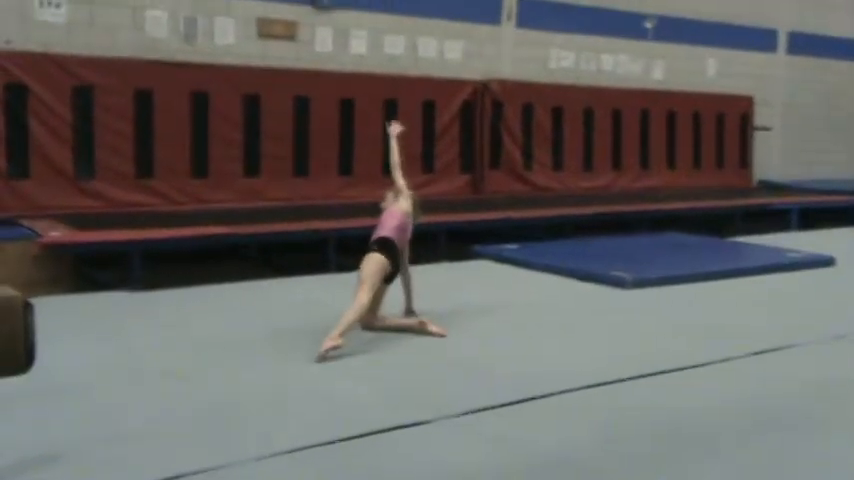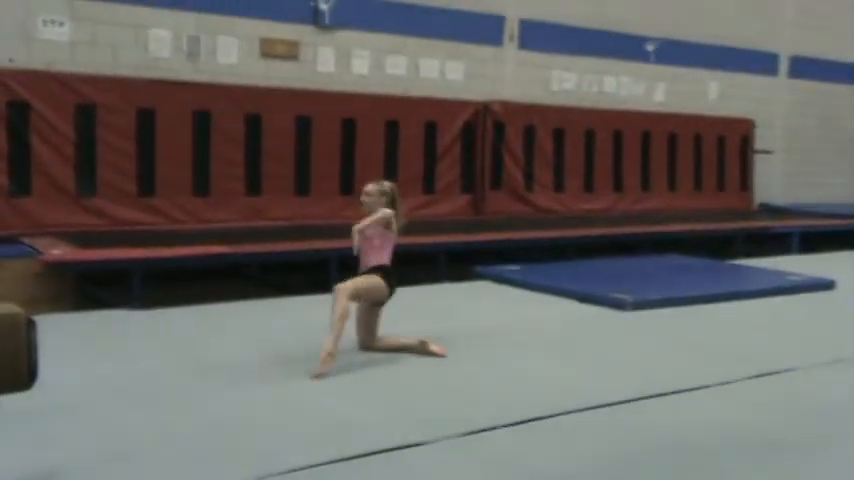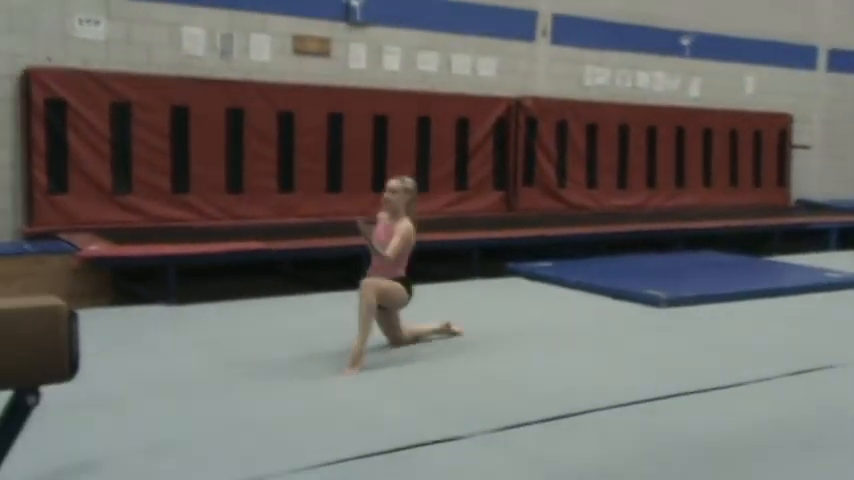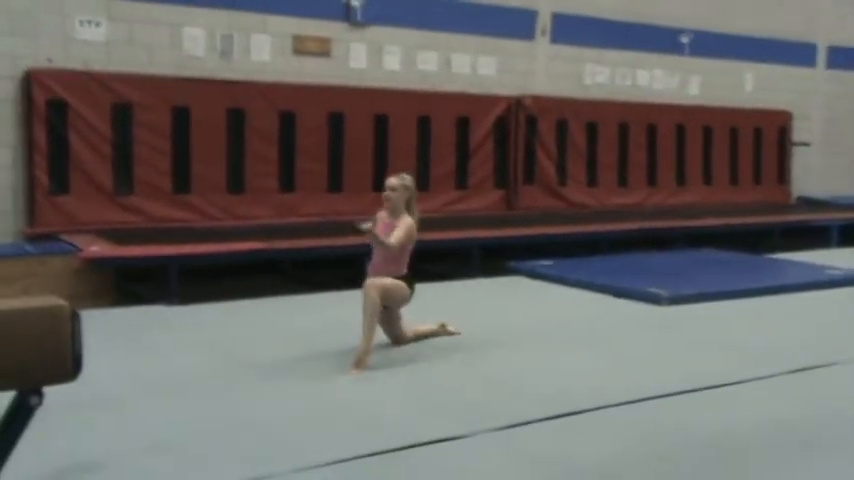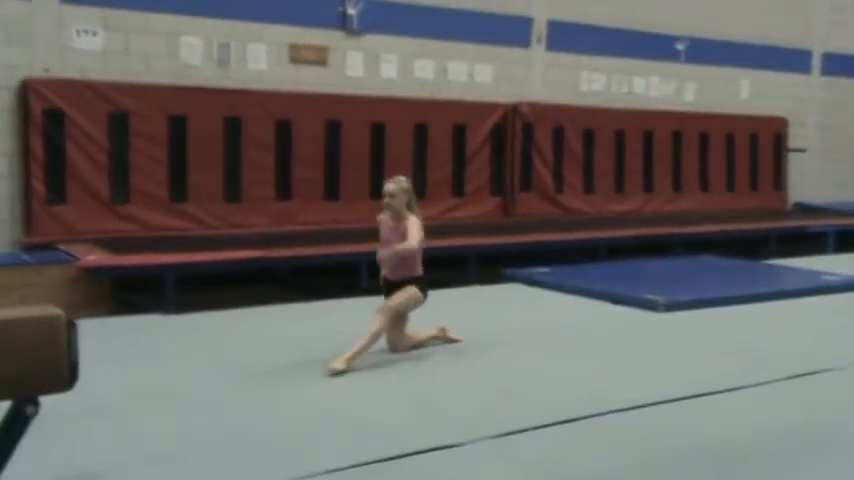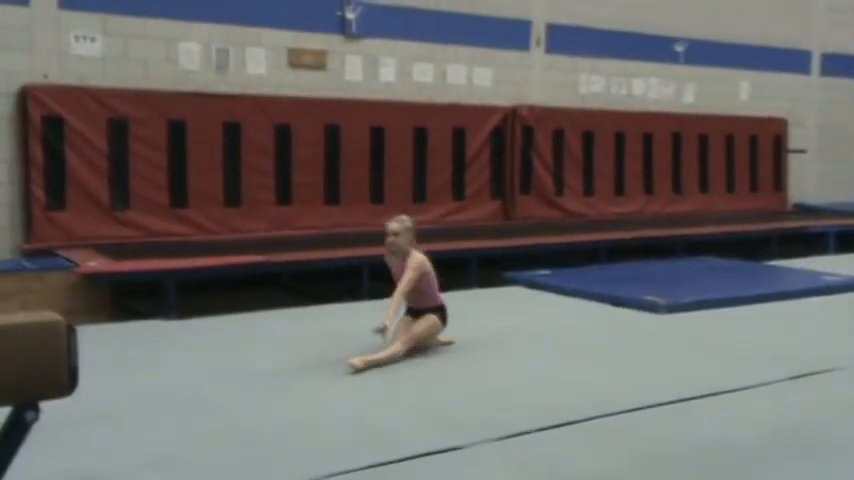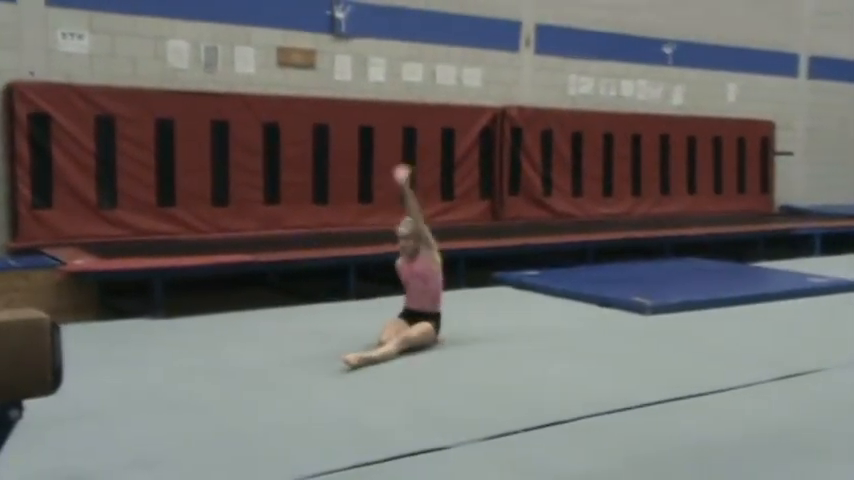
dt=0.3s
person 1, frame 1
left shoulder: (403, 198)
right shoulder: (403, 229)
left elbow: (396, 167)
right elbow: (404, 268)
left wrist: (393, 136)
right wrist: (409, 306)
left hip: (383, 250)
right hip: (390, 258)
left knee: (364, 293)
right knee: (367, 320)
left ankle: (336, 336)
right ankle: (417, 324)
person 1, frame 2
left shoulder: (387, 217)
right shoulder: (371, 223)
left elbow: (385, 211)
left wrist: (359, 227)
left hip: (380, 277)
right hip: (372, 277)
left knee: (340, 290)
right knee: (366, 342)
left ankle: (329, 352)
right ankle: (418, 344)
person 1, frame 3
left shoulder: (405, 227)
right shoulder: (381, 217)
left elbow: (388, 257)
left wrist: (368, 236)
left hip: (398, 288)
right hip: (380, 291)
left knee: (367, 285)
right knee: (397, 338)
left ankle: (358, 353)
right ankle: (440, 328)
person 1, frame 4
left shoulder: (407, 223)
right shoulder: (380, 216)
left elbow: (391, 245)
left wrist: (372, 232)
left hip: (400, 285)
right hip: (383, 286)
left knee: (371, 285)
right knee: (398, 337)
left ankle: (363, 354)
right ankle: (438, 329)
person 1, frame 5
left shoulder: (412, 222)
right shoulder: (382, 219)
left elbow: (413, 246)
left wrist: (387, 253)
left hip: (414, 285)
right hip: (391, 284)
left knee: (385, 310)
right knee: (397, 344)
left ankle: (350, 357)
right ankle: (437, 334)
person 1, frame 6
left shoulder: (417, 260)
right shoulder: (390, 256)
left elbow: (401, 291)
left wrist: (387, 321)
left hip: (434, 313)
right hip: (414, 310)
left knee: (405, 340)
right knee: (397, 342)
right ankle: (430, 340)
person 1, frame 7
left shoulder: (429, 250)
right shoulder: (400, 263)
left elbow: (418, 218)
left wrist: (405, 186)
left hip: (429, 319)
right hip: (407, 315)
left knee: (401, 341)
right knee: (385, 340)
